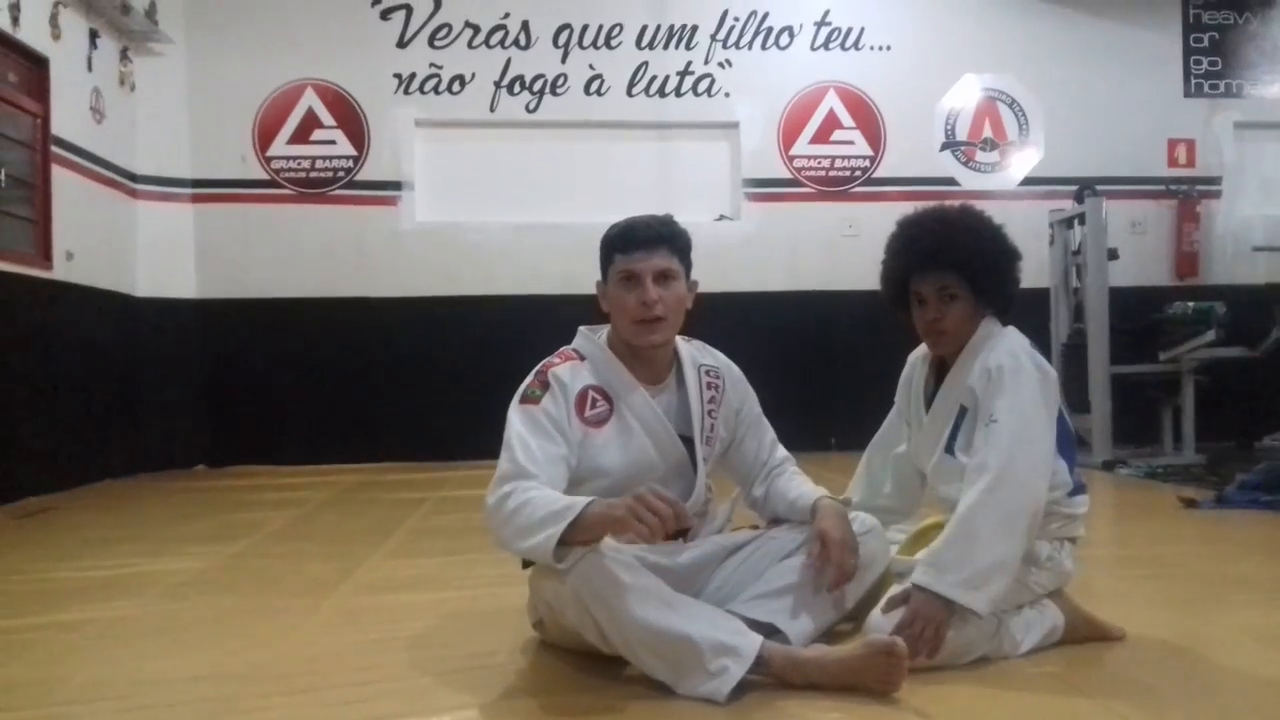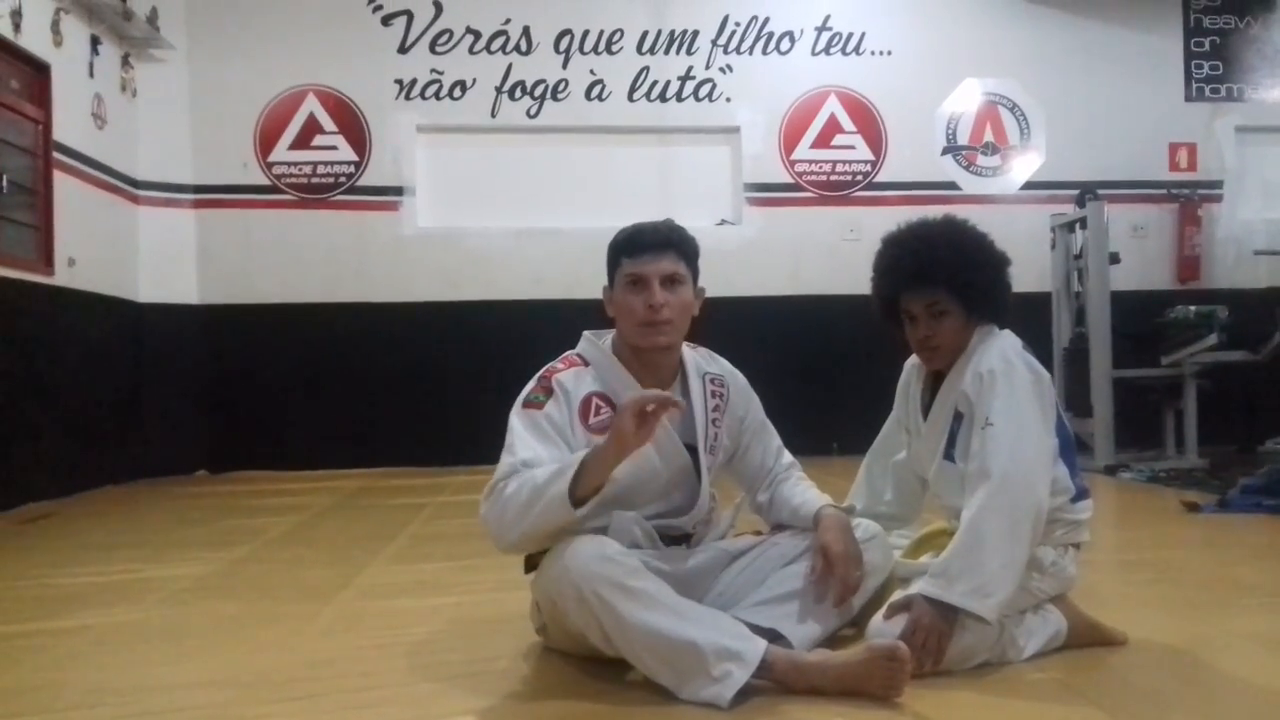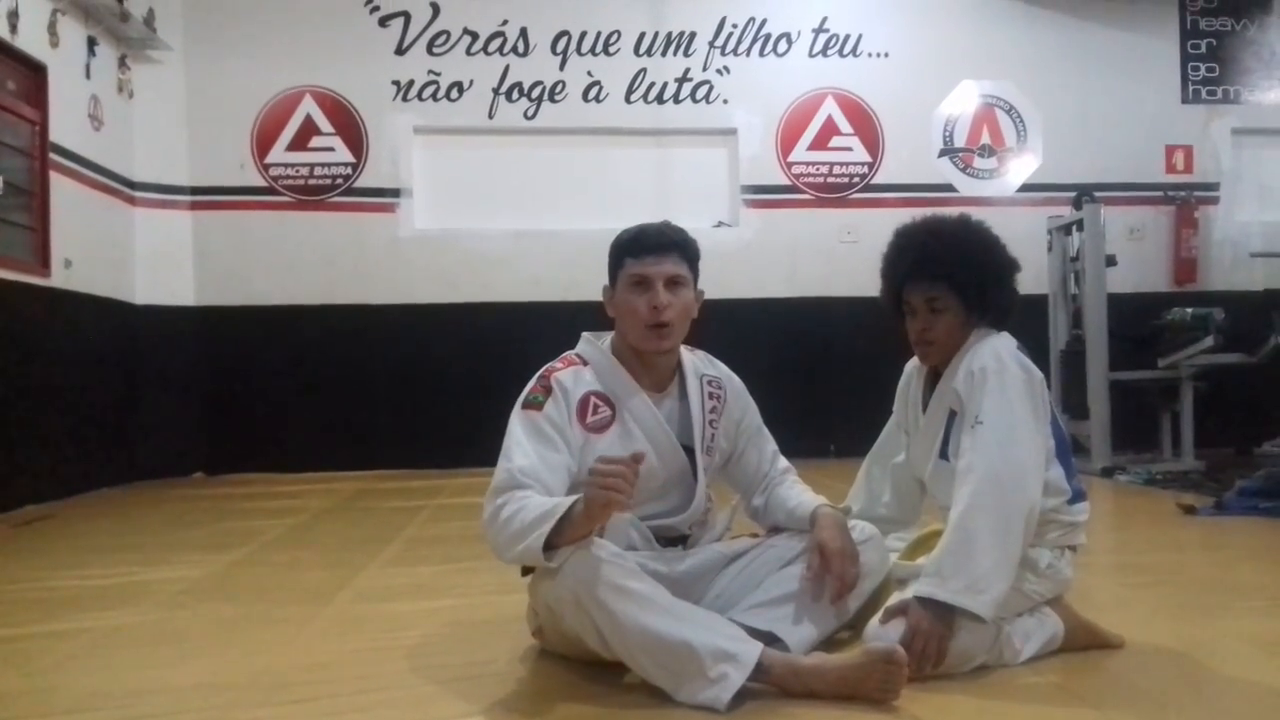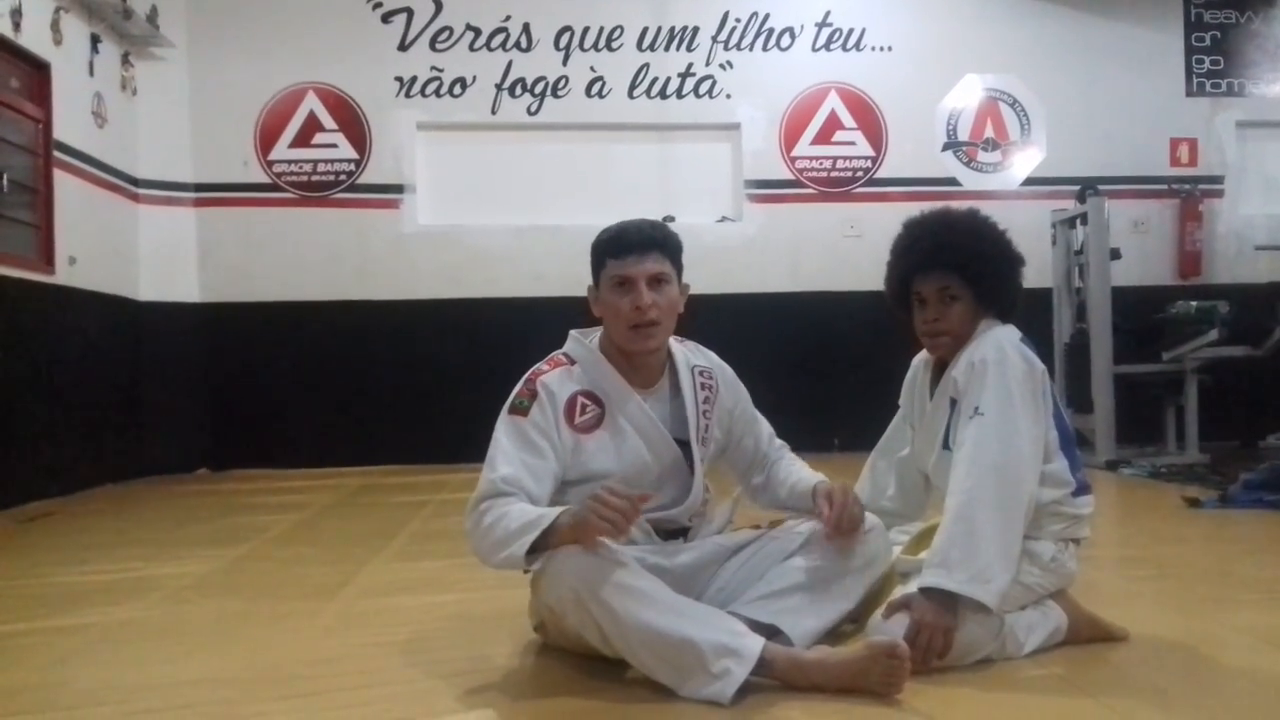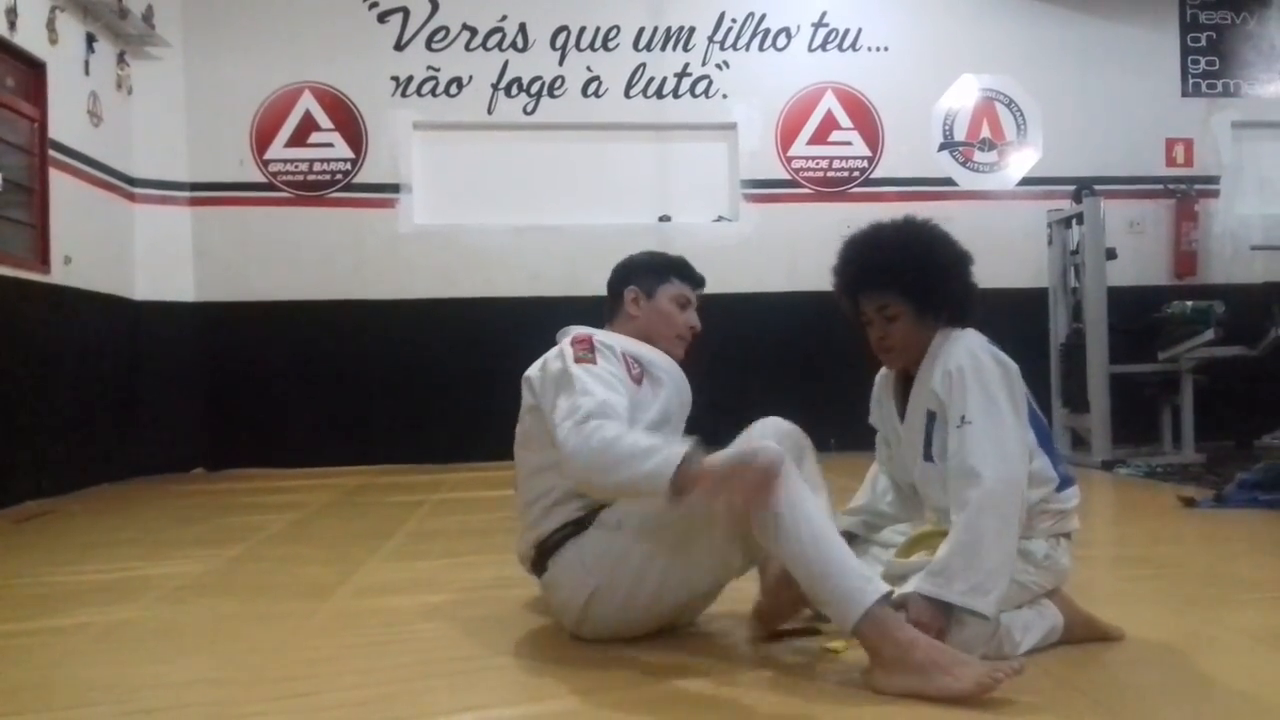
dt=1s
person 1, frame 1
left shoulder: (716, 375)
right shoulder: (558, 384)
left elbow: (770, 471)
right elbow: (512, 510)
left wrist: (825, 508)
right wrist: (606, 514)
left hip: (696, 565)
right hip: (603, 578)
left knee: (863, 538)
right knee: (578, 566)
left ankle: (713, 639)
right ankle: (791, 661)
person 1, frame 2
left shoulder: (719, 382)
right shoulder: (562, 388)
left elbow: (775, 477)
right elbow: (506, 519)
left wrist: (828, 516)
right wrist: (609, 453)
left hip: (700, 571)
right hip: (601, 591)
left knee: (867, 543)
right knee: (578, 564)
left ankle: (721, 642)
right ankle: (794, 665)
person 1, frame 3
left shoulder: (715, 384)
right shoulder: (561, 388)
left elbow: (769, 481)
right elbow: (507, 521)
left wrist: (823, 516)
right wrist: (583, 511)
left hip: (696, 573)
right hip: (601, 586)
left knee: (862, 545)
right knee: (575, 571)
left ankle: (717, 647)
right ankle: (787, 668)
person 1, frame 4
left shoulder: (706, 374)
right shoulder: (550, 389)
left elbow: (764, 459)
right elbow: (489, 523)
left wrist: (820, 492)
right wrist: (570, 523)
left hip: (696, 565)
right hip: (601, 579)
left knee: (862, 537)
right knee: (571, 572)
left ankle: (728, 639)
right ankle: (792, 662)
person 1, frame 5
left shoulder: (636, 370)
right shoulder: (588, 350)
right elbow: (594, 443)
right wrist: (700, 469)
left hip: (656, 573)
right hip: (596, 572)
left knee: (775, 437)
right knee: (765, 461)
left ankle: (782, 584)
right ankle: (897, 646)
person 2, frame 1
left shoulder: (1009, 366)
right shoulder: (921, 365)
left elbow: (1002, 493)
right elbow: (891, 467)
left wrist: (941, 586)
left hip: (1028, 540)
right hip: (967, 532)
left knee: (893, 633)
left ankle: (1052, 618)
right ankle: (1027, 609)
person 2, frame 2
left shoulder: (1003, 370)
right shoulder: (919, 373)
left elbow: (1008, 496)
right elbow: (892, 470)
left wrist: (947, 595)
left hip: (1033, 545)
right hip: (976, 537)
left knee: (896, 639)
left ankle: (1056, 622)
right ankle: (1031, 611)
person 2, frame 3
left shoulder: (996, 370)
right shoulder: (919, 374)
left elbow: (994, 494)
right elbow: (891, 473)
left wrist: (944, 598)
left hip: (1029, 548)
right hip: (978, 542)
left knee: (894, 642)
left ankle: (1053, 625)
right ankle: (1028, 615)
person 2, frame 4
left shoulder: (999, 360)
right shoulder: (925, 368)
left elbow: (989, 484)
right elbow: (896, 468)
left wrist: (946, 589)
left hip: (1033, 541)
right hip: (981, 536)
left knee: (898, 635)
left ankle: (1057, 617)
right ankle: (1033, 607)
person 2, frame 5
left shoulder: (967, 365)
right shoulder: (890, 380)
left elbow: (993, 493)
right elbow: (892, 480)
left wrist: (944, 591)
right wrist: (842, 539)
left hip: (1024, 540)
right hip: (958, 534)
left ankle: (1054, 615)
